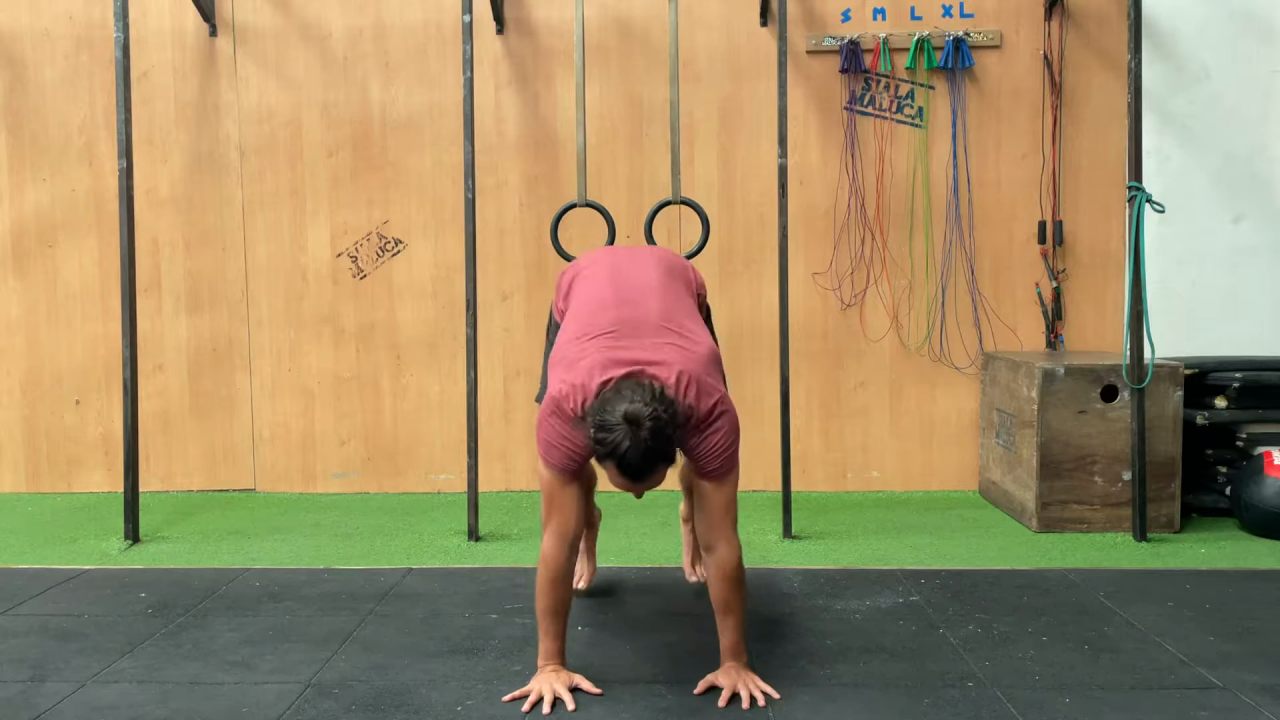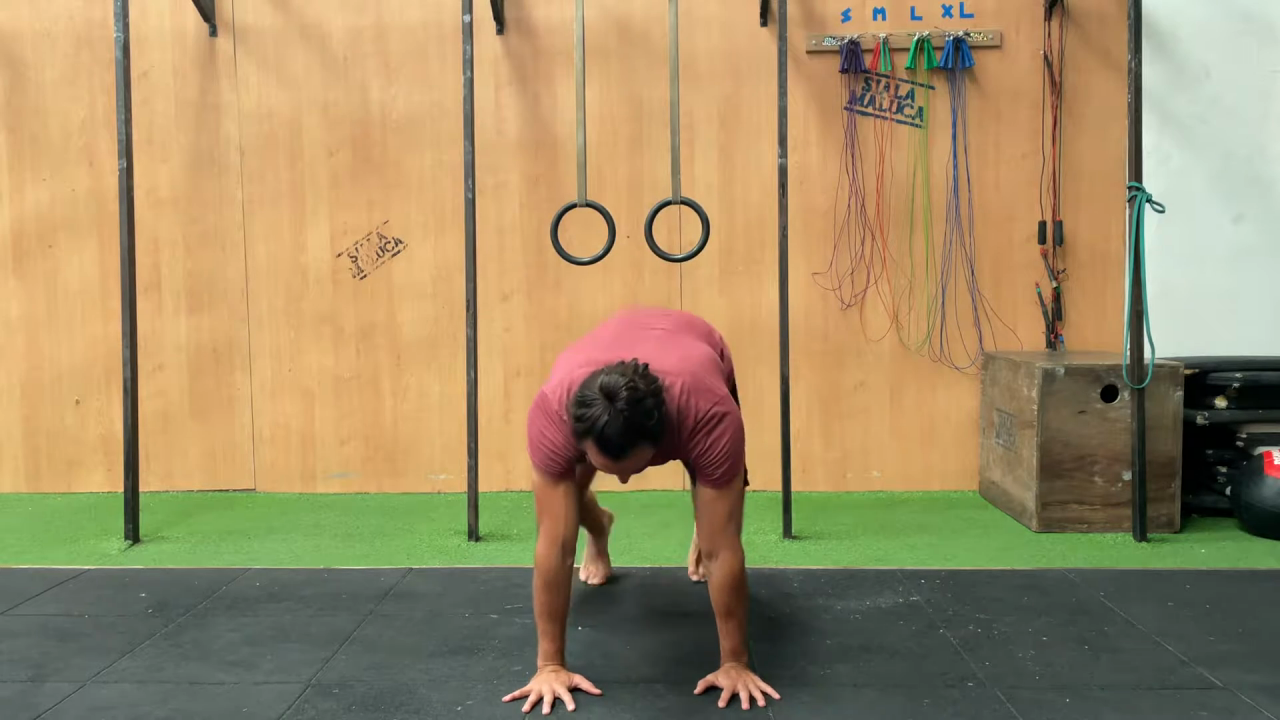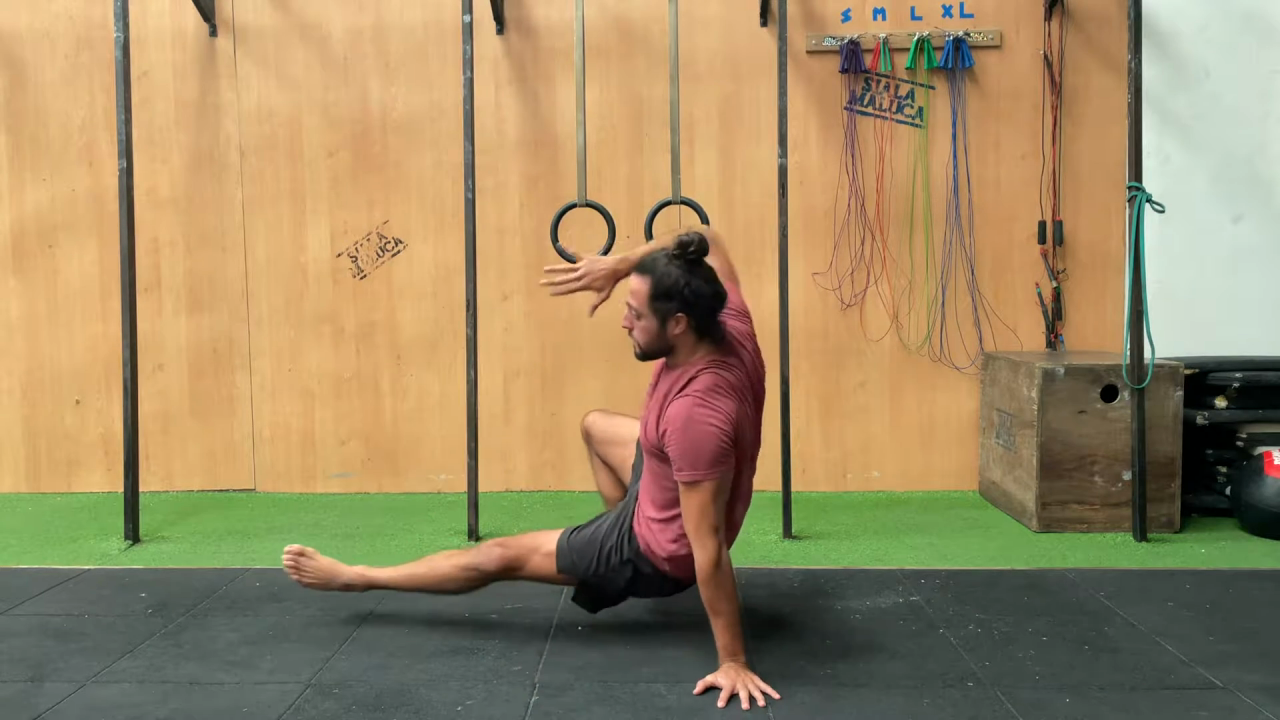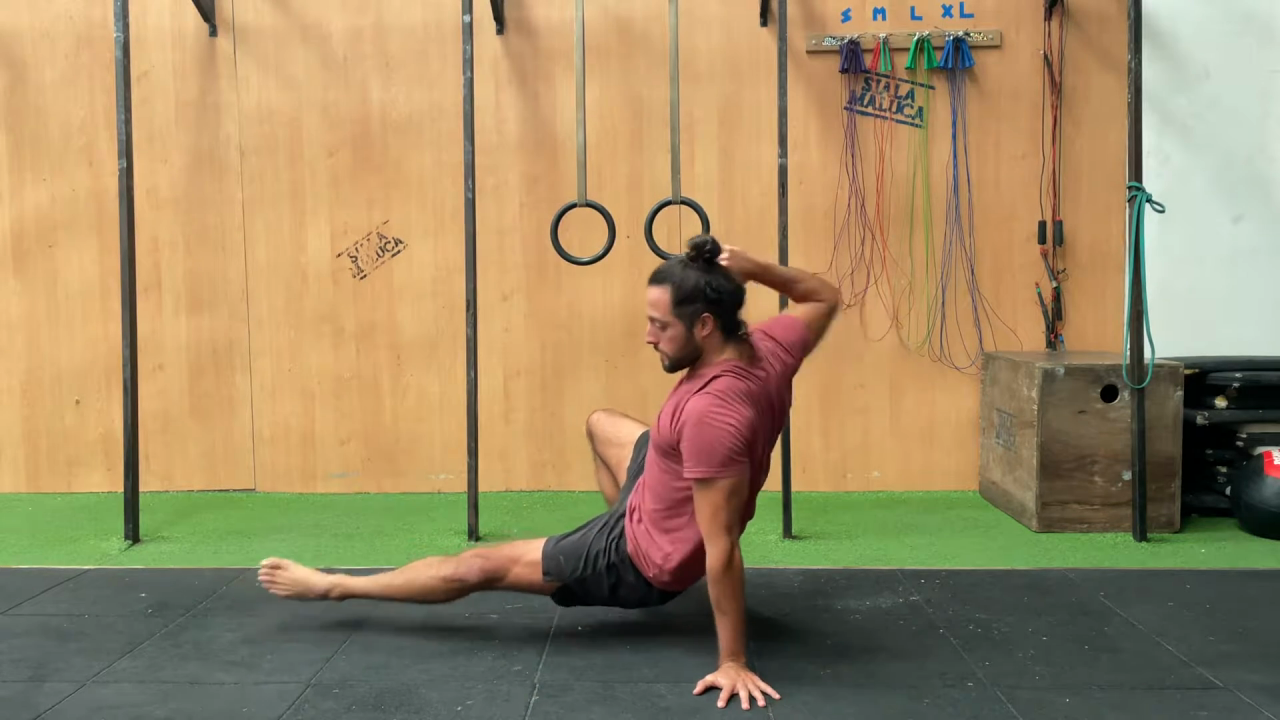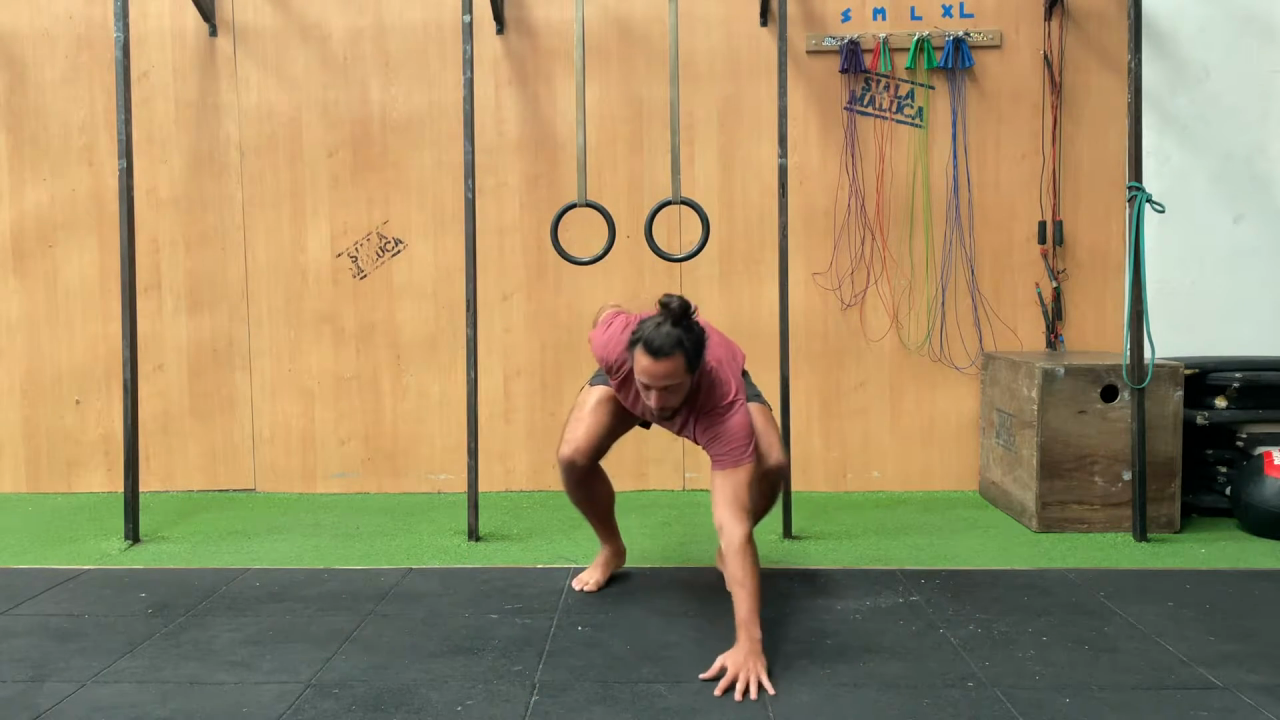
dt=1s
person 1, frame 1
left shoulder: (708, 407)
right shoulder: (566, 405)
left elbow: (721, 543)
right elbow: (556, 540)
left wrist: (734, 662)
right wrist: (549, 664)
left knee: (708, 467)
left ankle: (690, 514)
right ankle: (590, 534)
person 1, frame 2
left shoulder: (709, 412)
right shoulder: (555, 408)
left elbow: (722, 550)
right elbow: (555, 545)
left wrist: (734, 664)
right wrist: (549, 665)
left knee: (715, 544)
left ankle: (701, 535)
right ankle: (598, 530)
person 1, frame 3
left shoulder: (698, 414)
right shoulder: (727, 323)
left elbow: (709, 552)
right elbow: (707, 240)
left wrist: (732, 664)
right wrist: (619, 267)
left hip: (661, 547)
right hip: (665, 486)
left knee: (498, 556)
right knee: (596, 427)
left ankle: (360, 577)
right ankle: (605, 557)
person 1, frame 4
left shoulder: (714, 413)
right shoulder: (770, 349)
left elbow: (721, 552)
right elbow: (824, 297)
left wrist: (732, 664)
right wrist: (756, 267)
left hip: (649, 557)
right hip: (658, 494)
left knee: (480, 566)
right knee: (602, 424)
left ankle: (332, 586)
person 1, frame 5
left shoulder: (725, 404)
right shoulder: (614, 343)
left elbow: (734, 527)
right elbow: (609, 310)
left wrist: (748, 643)
left hip: (720, 380)
right hip: (621, 376)
left knee: (771, 466)
right knee: (573, 458)
left ankle: (727, 561)
right ankle: (610, 547)
